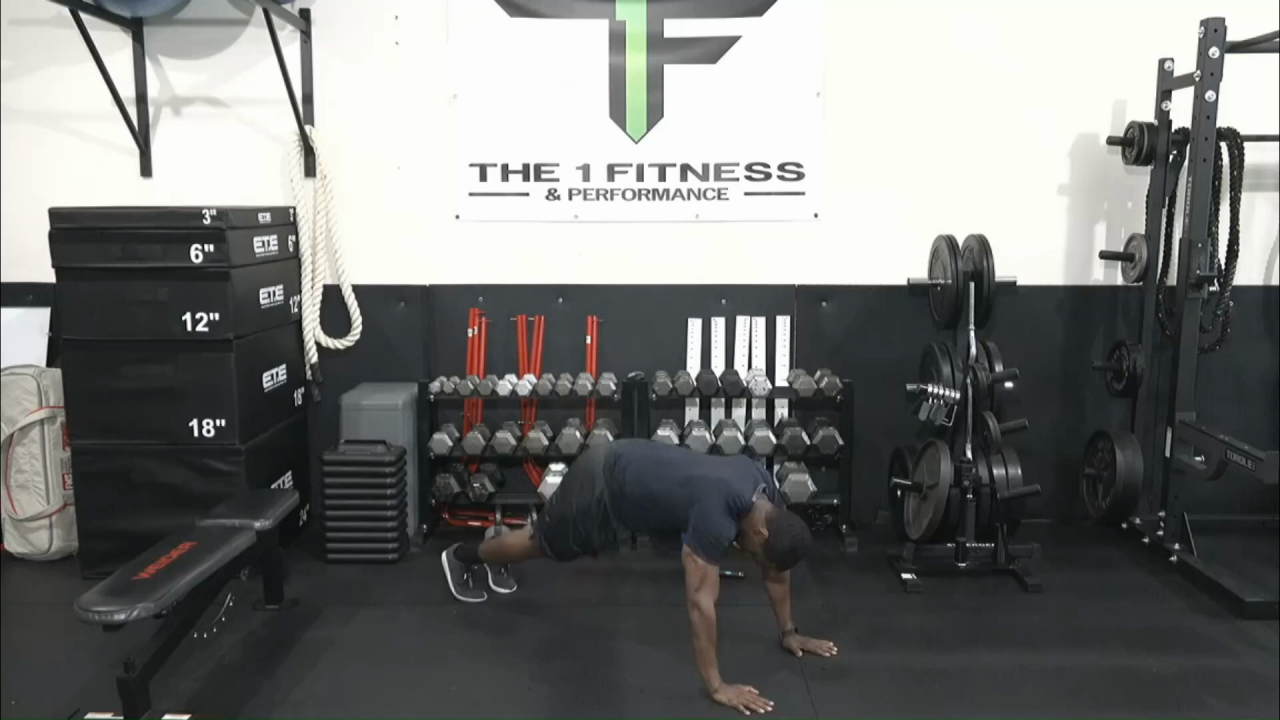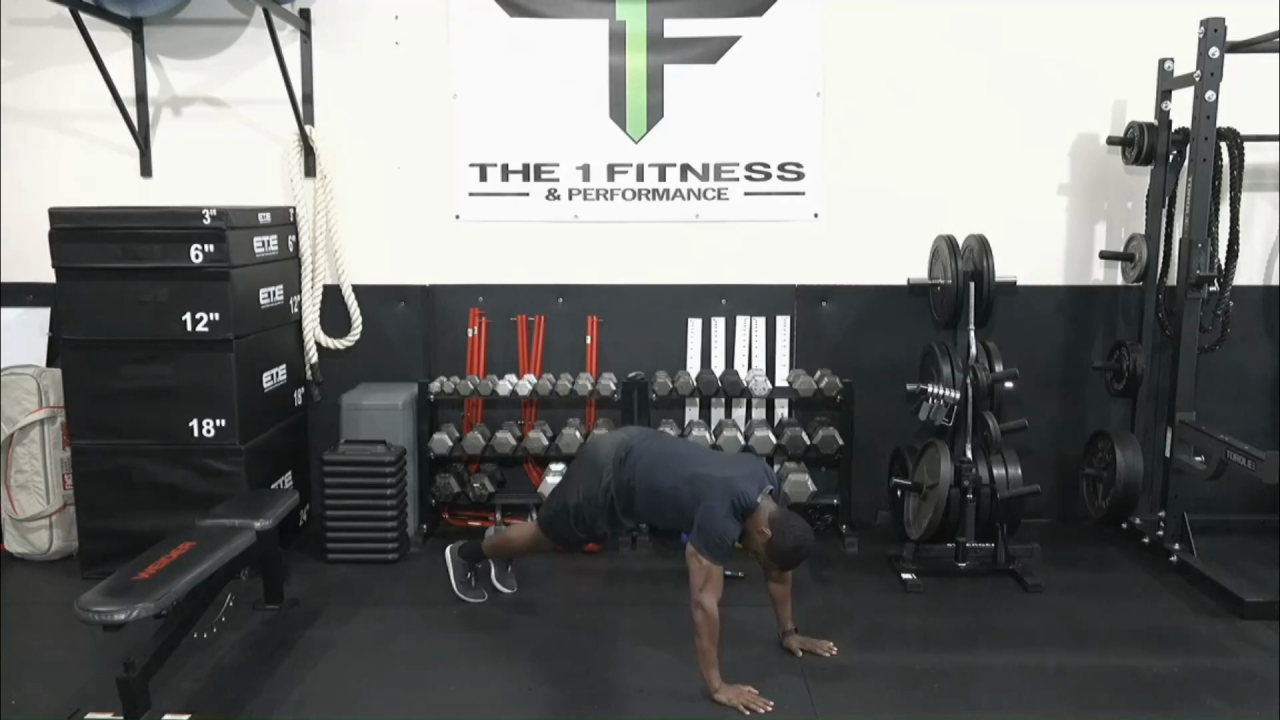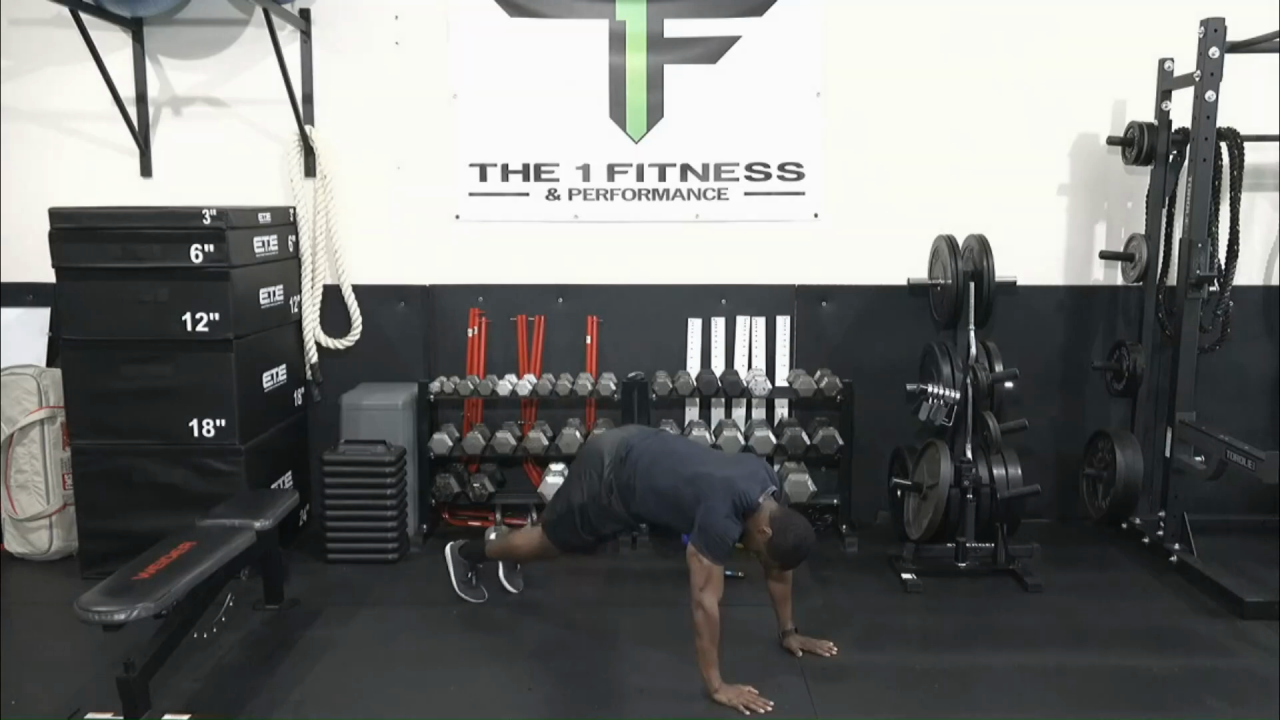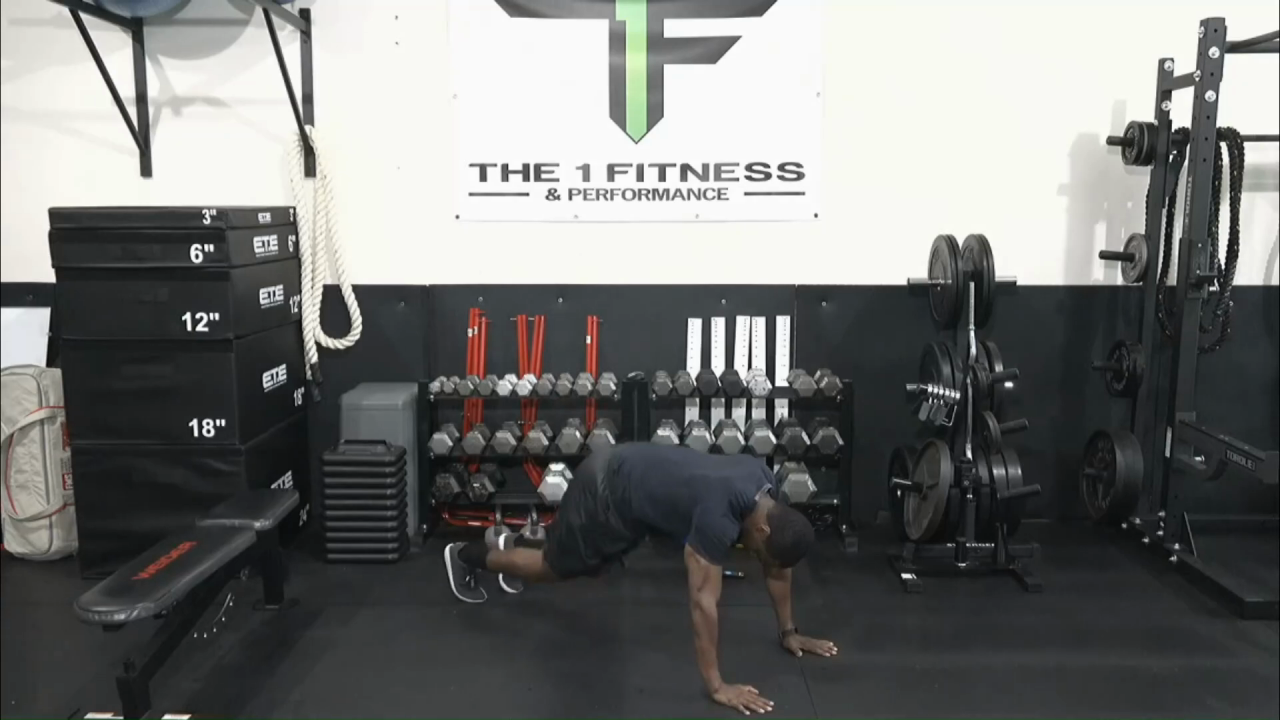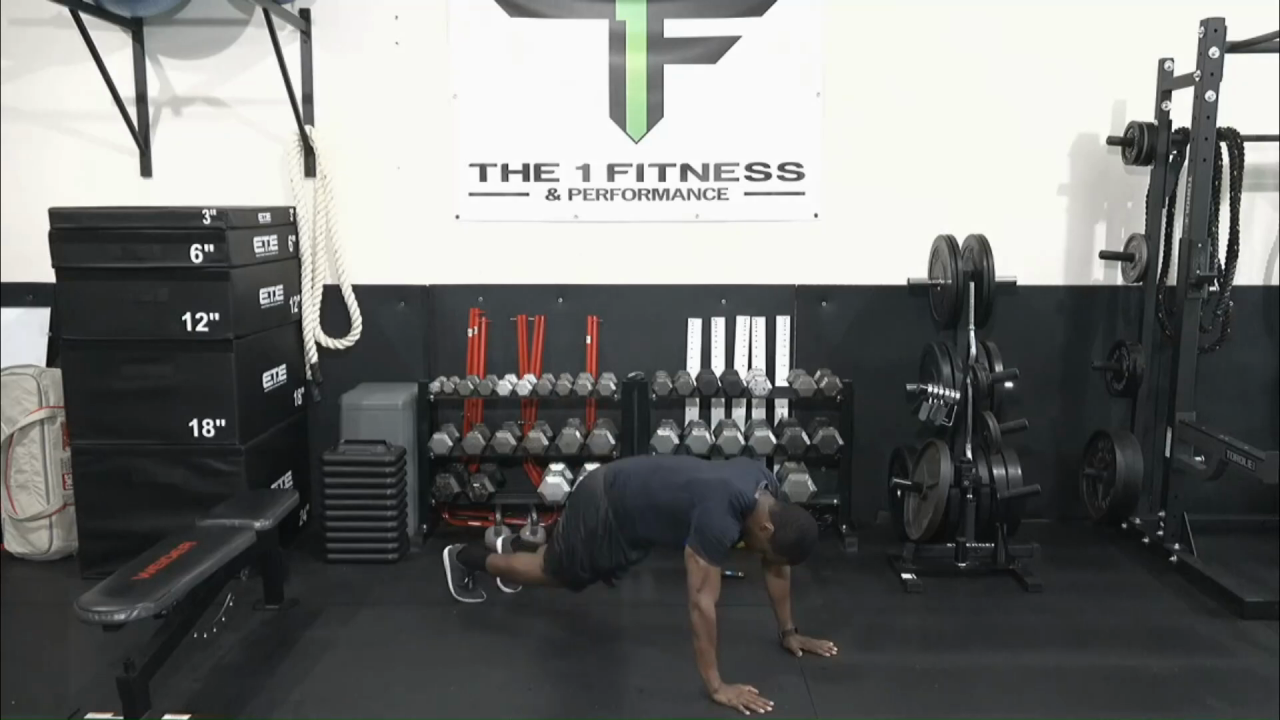
dt=0.1s
person 1, frame 1
left shoulder: (765, 490)
right shoulder: (717, 516)
left elbow: (775, 569)
right elbow: (701, 600)
left wrist: (789, 633)
right wrist: (717, 687)
left hip: (628, 463)
right hip: (603, 479)
left knee: (555, 540)
right knee: (544, 542)
left ankle: (495, 556)
right ankle: (462, 556)
person 1, frame 2
left shoulder: (768, 488)
right shoulder: (721, 515)
left elbow: (777, 567)
right elbow: (704, 599)
left wrist: (789, 632)
right wrist: (717, 686)
left hip: (635, 450)
right hip: (609, 471)
left knee: (558, 532)
right knee: (549, 532)
left ankle: (500, 553)
right ankle: (466, 553)
person 1, frame 3
left shoulder: (771, 495)
right shoulder: (723, 513)
left elbow: (778, 567)
right elbow: (705, 599)
left wrist: (789, 632)
right wrist: (717, 686)
left hip: (634, 450)
right hip: (611, 469)
left knee: (572, 538)
right knee: (556, 540)
left ankle: (515, 543)
right ankle: (466, 552)
person 1, frame 4
left shoulder: (766, 489)
right shoulder: (719, 515)
left elbow: (777, 566)
right elbow: (703, 599)
left wrist: (789, 632)
right wrist: (717, 686)
left hip: (630, 471)
right hip: (606, 490)
left knee: (585, 564)
right knee: (556, 567)
left ankle: (518, 546)
right ankle: (465, 556)
person 1, frame 5
left shoulder: (766, 491)
right shoulder: (721, 517)
left elbow: (774, 566)
right elbow: (701, 601)
left wrist: (789, 632)
right wrist: (718, 687)
left hip: (629, 487)
right hip: (606, 504)
left knee: (570, 562)
right knee: (557, 573)
left ankle: (516, 546)
right ankle: (464, 559)
